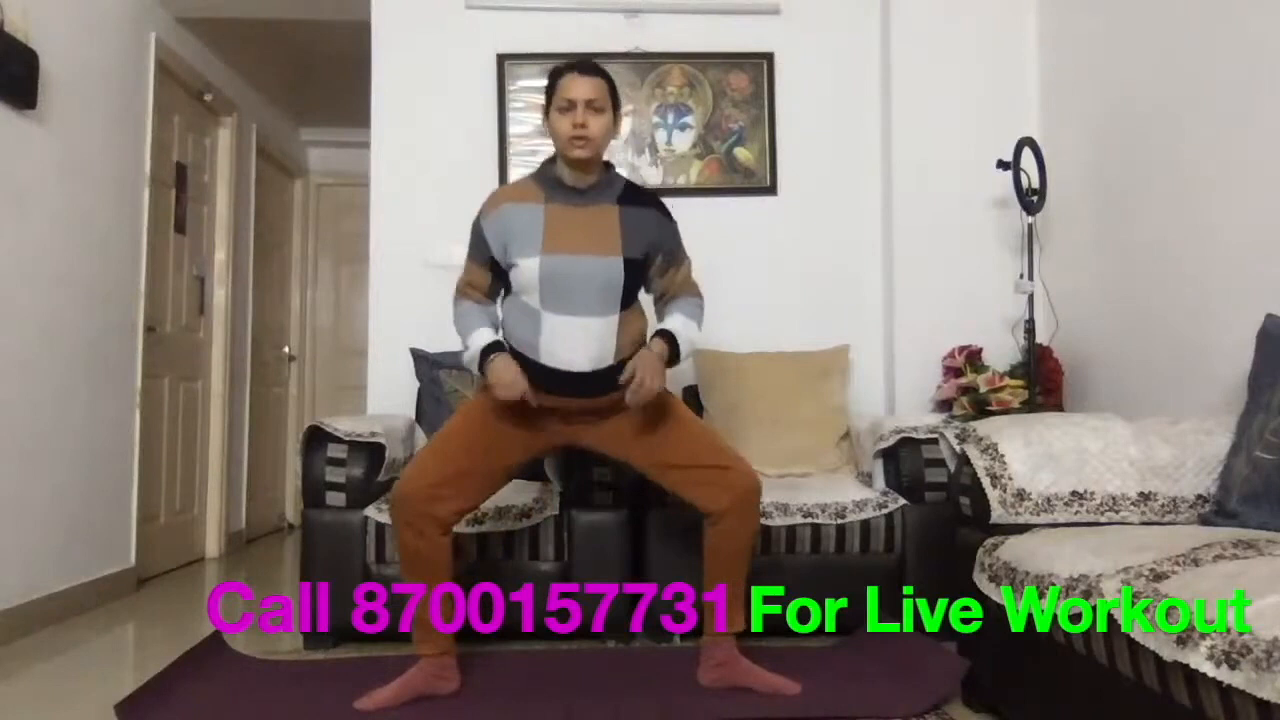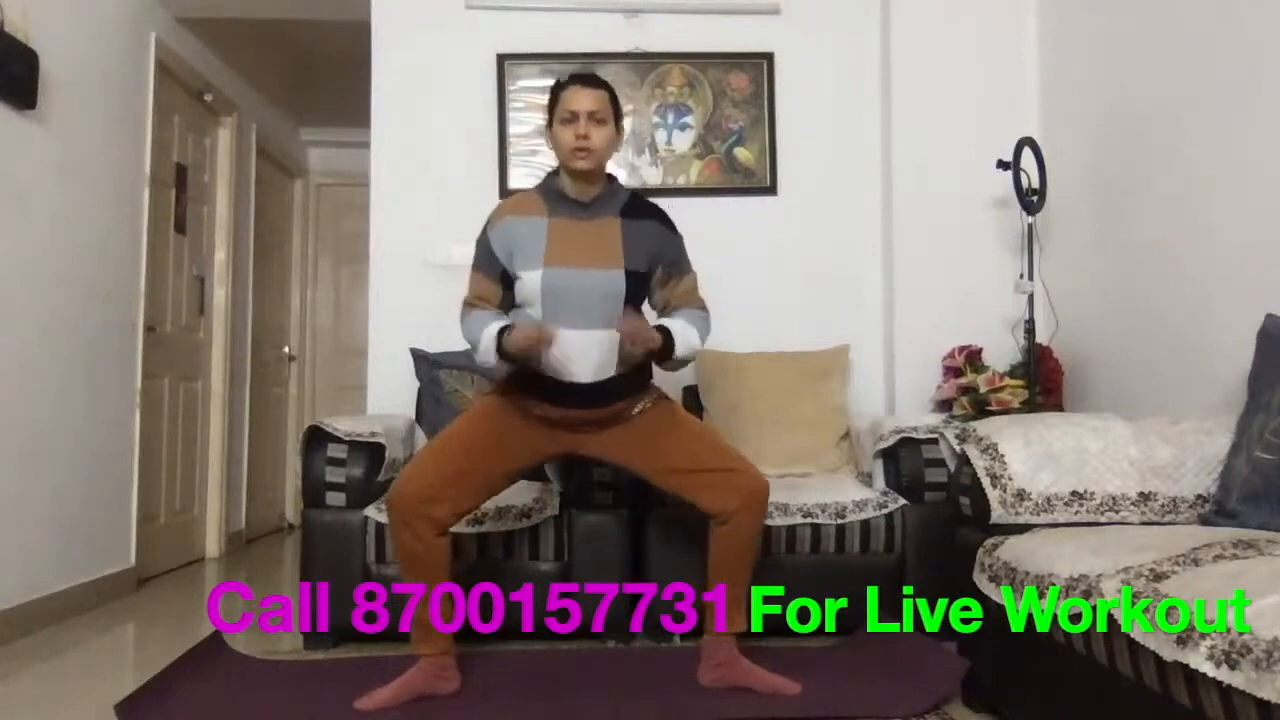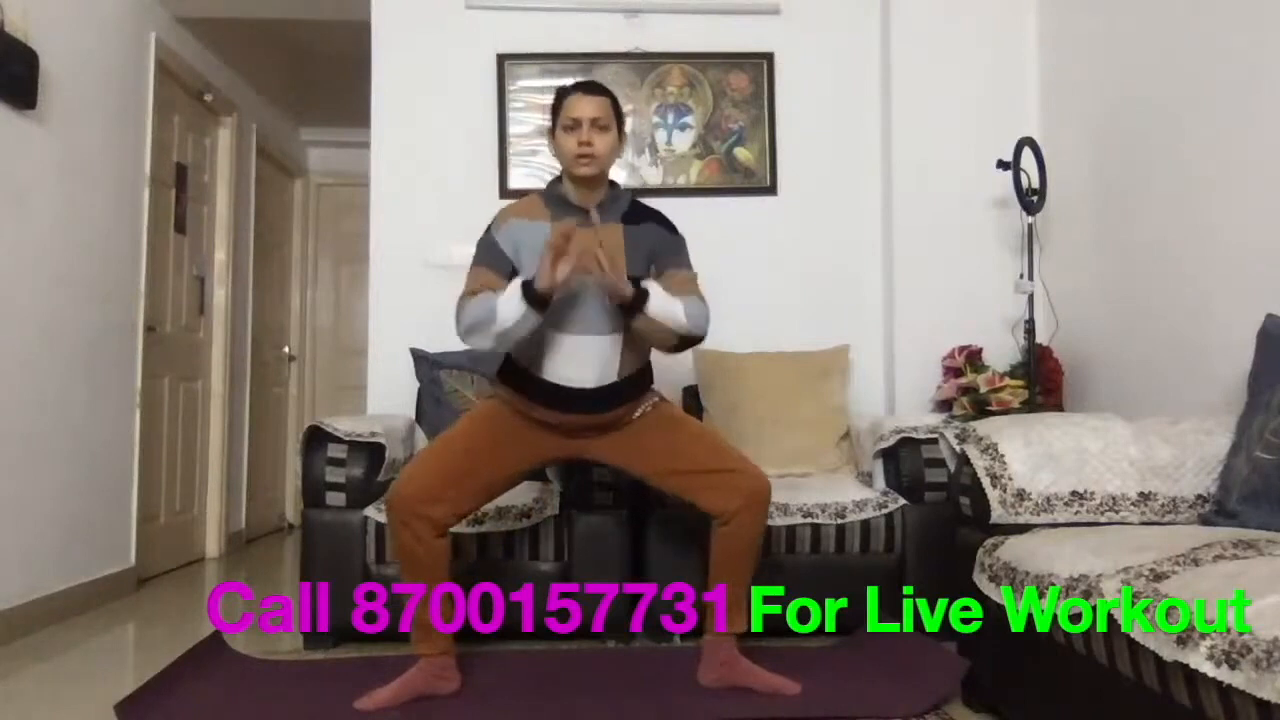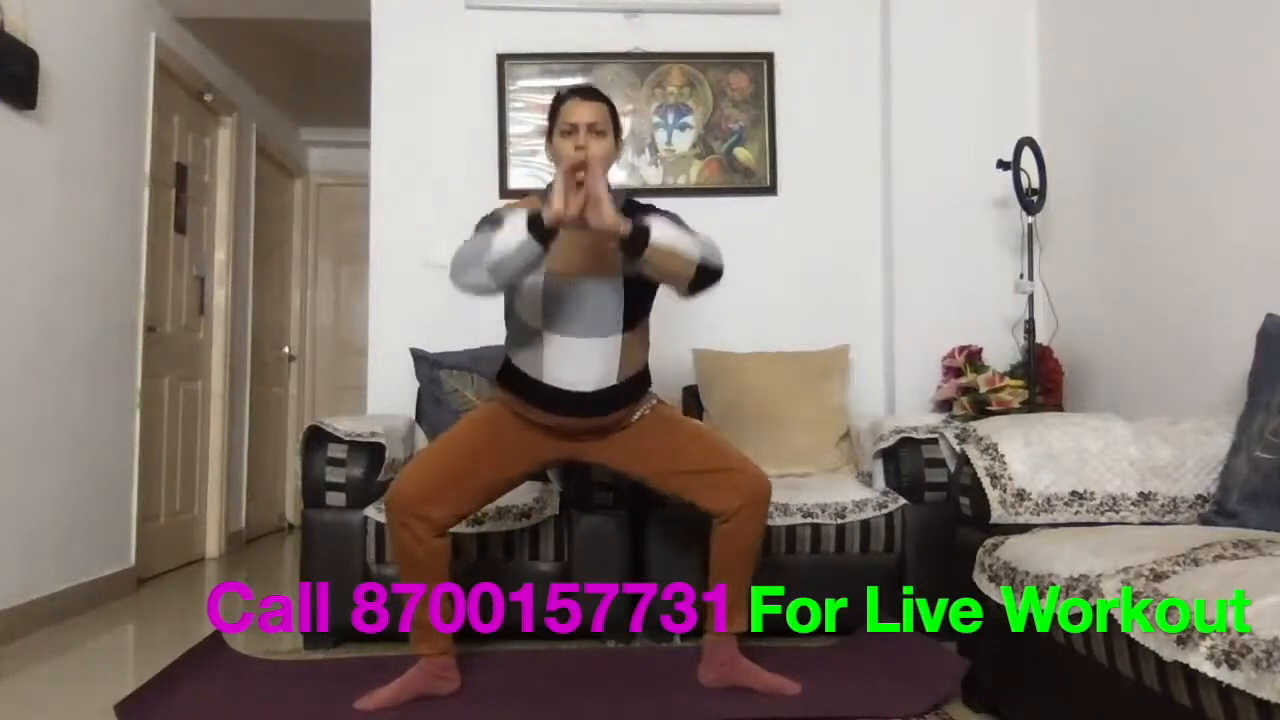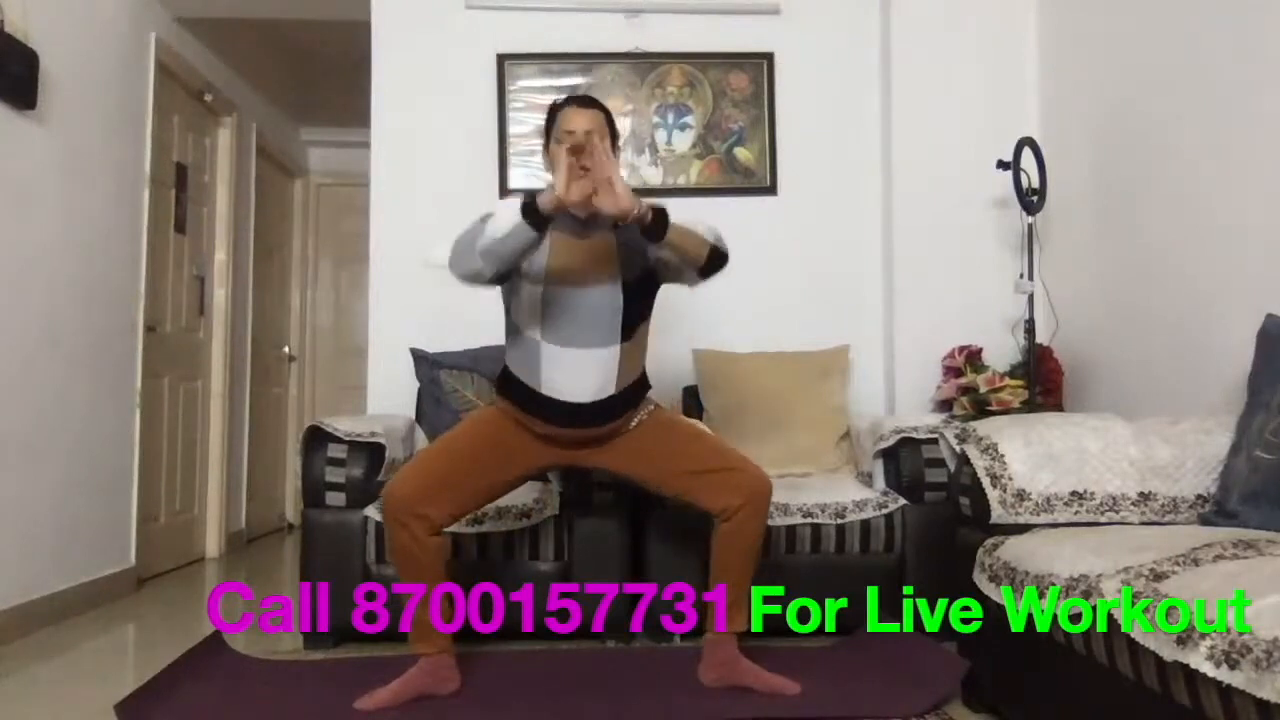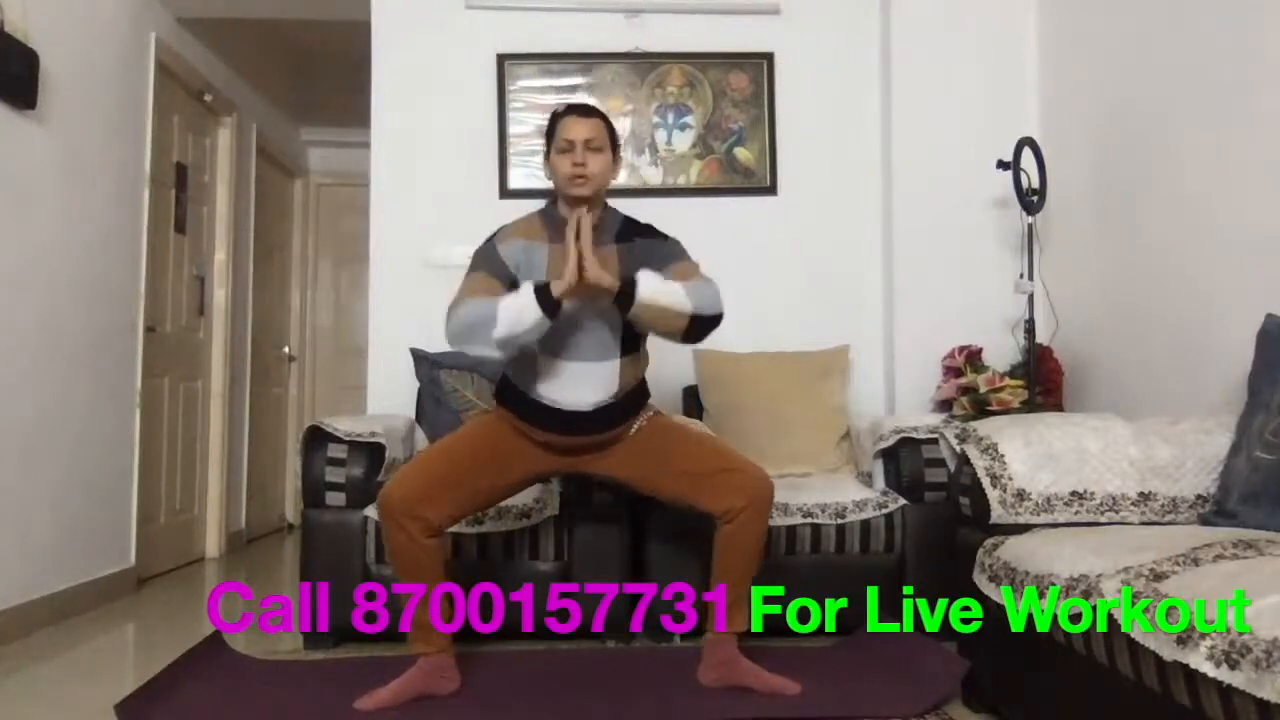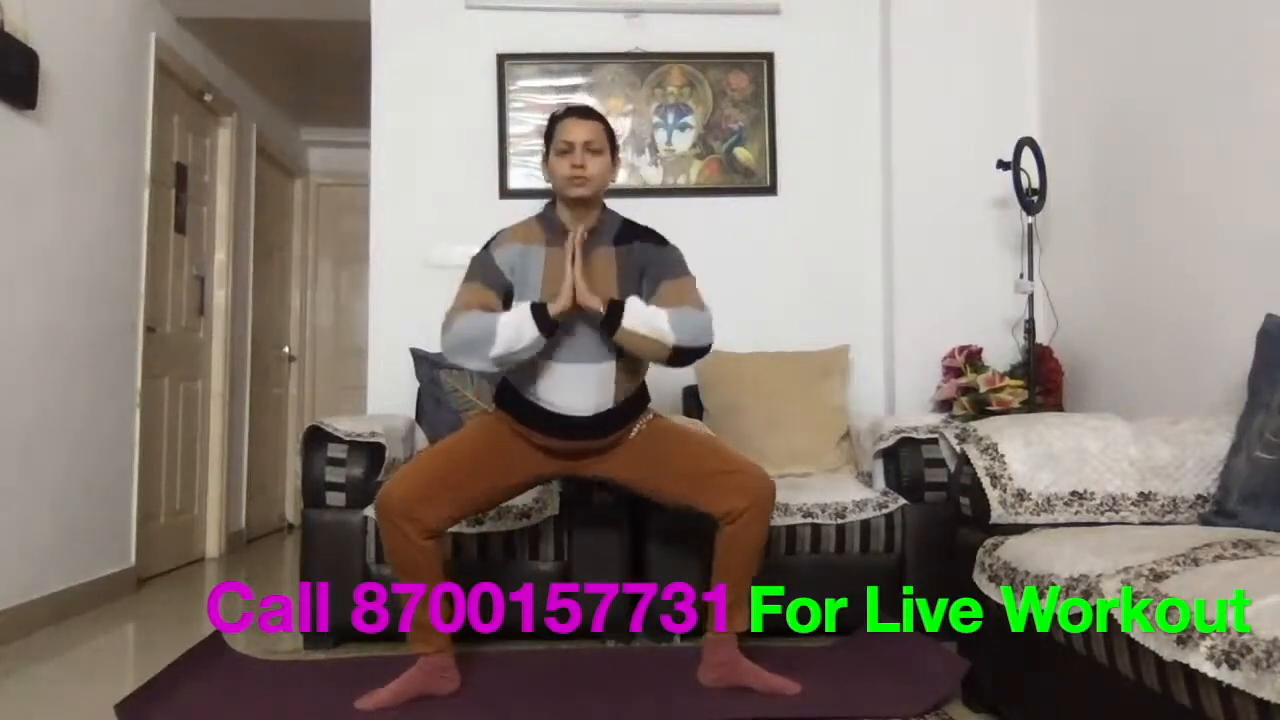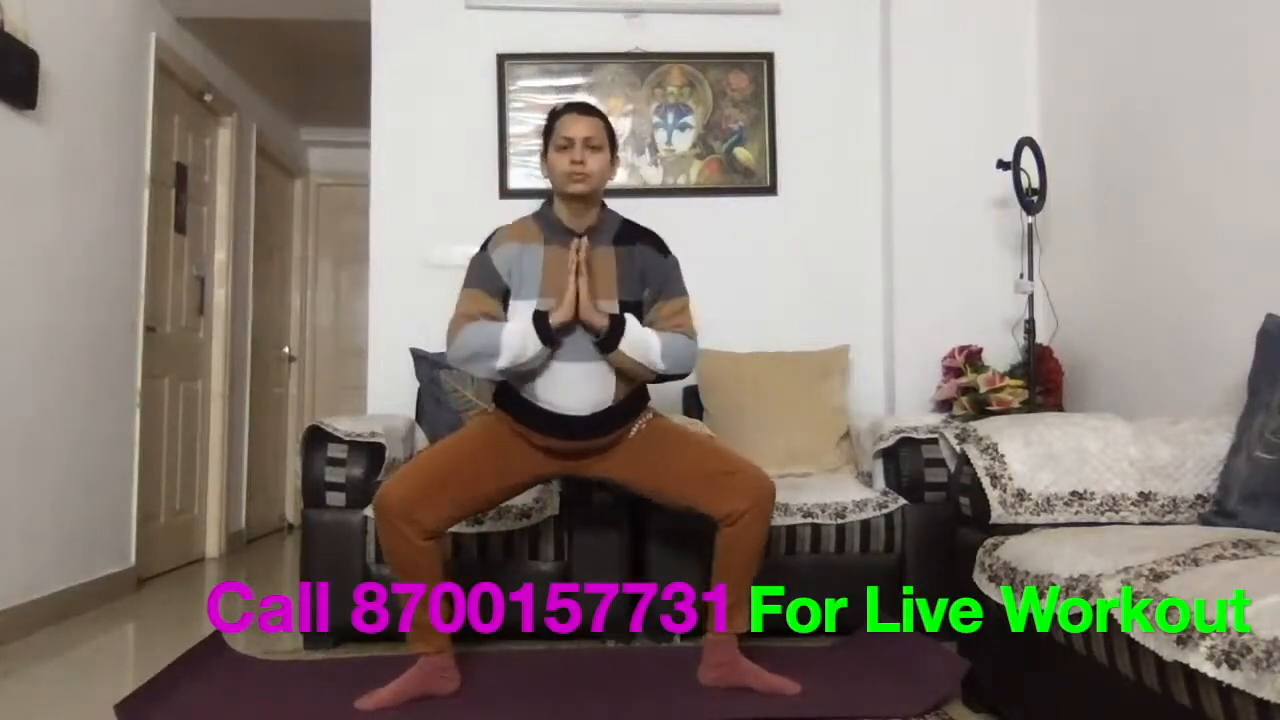
dt=0.2s
person 1, frame 1
left shoulder: (645, 212)
right shoulder: (505, 208)
left elbow: (684, 297)
right elbow: (470, 297)
left wrist: (664, 347)
right wrist: (491, 358)
left hip: (622, 398)
right hip: (523, 394)
left knee: (737, 489)
right knee: (415, 498)
left ankle: (720, 653)
right ankle: (435, 661)
person 1, frame 2
left shoulder: (650, 224)
right shoulder: (511, 220)
left elbow: (694, 318)
right elbow: (475, 316)
left wrist: (659, 337)
right wrist: (505, 340)
left hip: (627, 406)
right hip: (525, 404)
left knee: (744, 491)
right knee: (412, 500)
left ankle: (721, 653)
right ankle: (435, 661)
person 1, frame 3
left shoulder: (651, 228)
right shoulder: (516, 223)
left elbow: (692, 323)
right elbow: (473, 322)
left wrist: (627, 289)
right wrist: (540, 285)
left hip: (627, 410)
right hip: (526, 409)
left knee: (747, 492)
right knee: (411, 500)
left ankle: (721, 653)
right ankle: (434, 661)
person 1, frame 4
left shoulder: (642, 223)
right shoulder: (520, 220)
left elbow: (704, 269)
right elbow: (468, 272)
left wrist: (624, 226)
right wrist: (546, 220)
left hip: (626, 414)
right hip: (524, 412)
left knee: (747, 491)
right knee: (410, 501)
left ankle: (722, 653)
right ankle: (434, 662)
person 1, frame 5
left shoulder: (640, 226)
right shoulder: (520, 222)
left elbow: (710, 258)
right elbow: (467, 260)
left wrist: (633, 210)
right wrist: (546, 205)
left hip: (623, 420)
right hip: (522, 418)
left knee: (748, 490)
right knee: (406, 501)
left ankle: (722, 653)
right ankle: (434, 661)
person 1, frame 6
left shoulder: (647, 244)
right shoulder: (512, 243)
left elbow: (705, 311)
right elbow: (464, 327)
left wrist: (610, 284)
right wrist: (554, 290)
left hip: (623, 425)
right hip: (522, 425)
left knee: (749, 491)
right knee: (403, 503)
left ankle: (722, 653)
right ankle: (434, 661)
person 1, frame 7
left shoulder: (647, 248)
right shoulder: (509, 248)
left elbow: (694, 335)
right elbow: (460, 340)
left wrist: (599, 305)
right wrist: (551, 309)
left hip: (623, 429)
right hip: (523, 428)
left knee: (751, 492)
right knee: (400, 504)
left ankle: (723, 653)
right ankle: (433, 662)
person 1, frame 8
left shoulder: (646, 251)
right shoulder: (506, 247)
left elbow: (680, 356)
right elbow: (465, 348)
left wrist: (602, 322)
right wrist: (553, 318)
left hip: (623, 428)
right hip: (521, 427)
left knee: (751, 493)
right knee: (399, 505)
left ankle: (723, 654)
right ankle: (433, 661)
